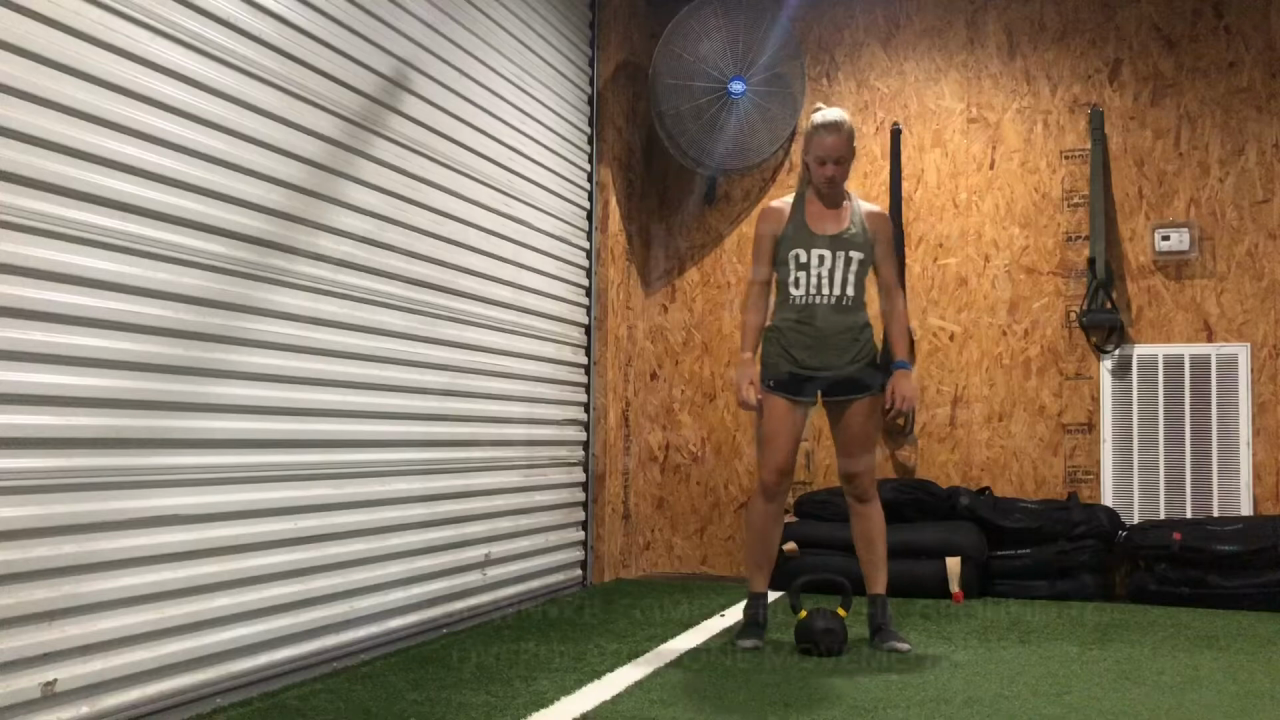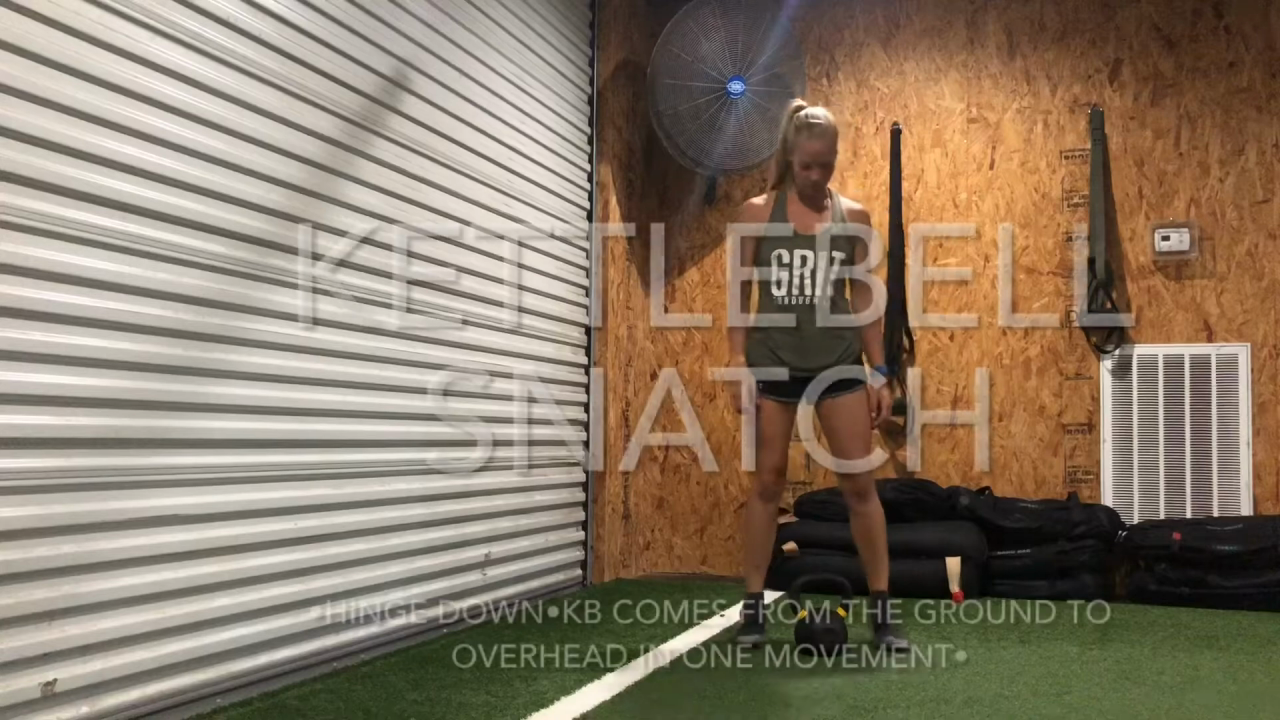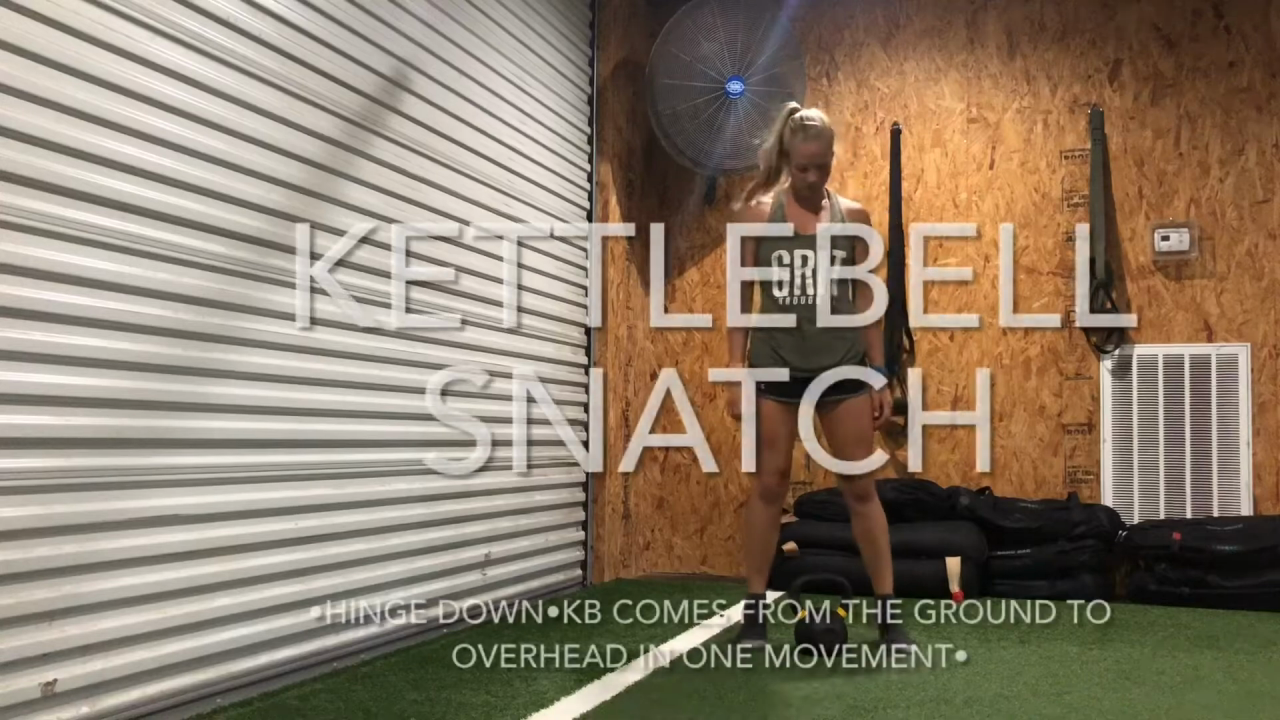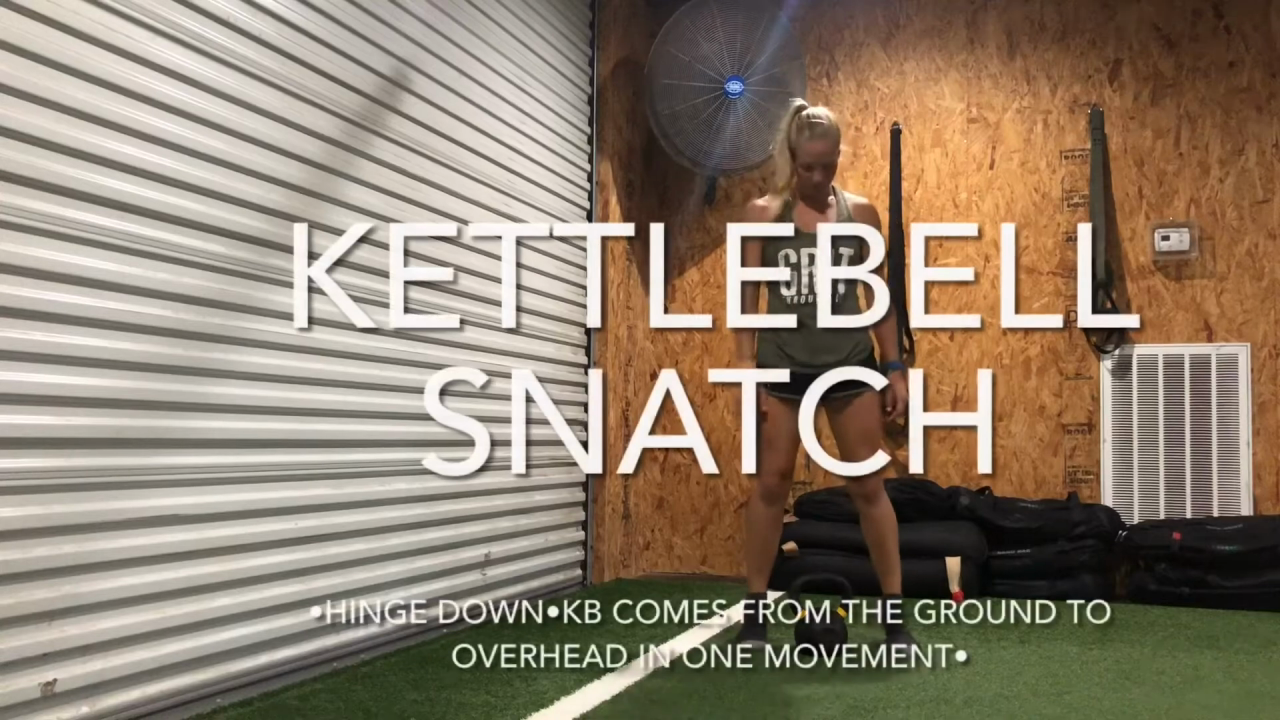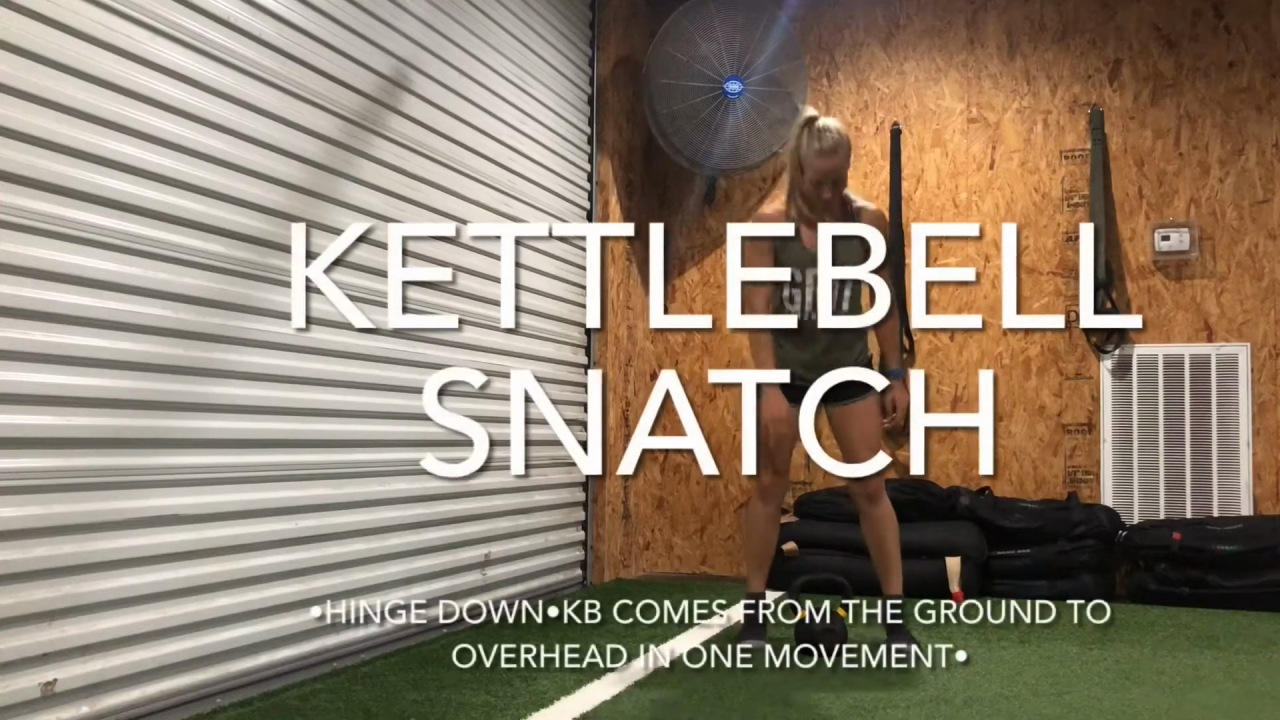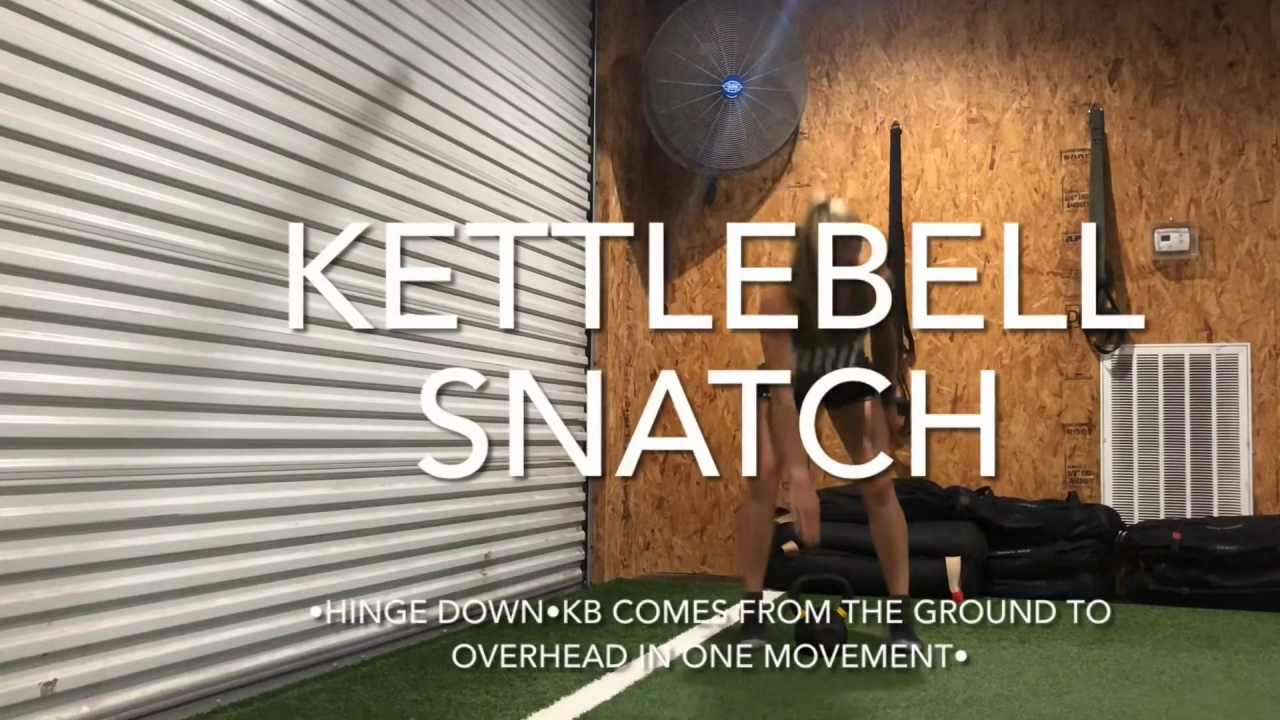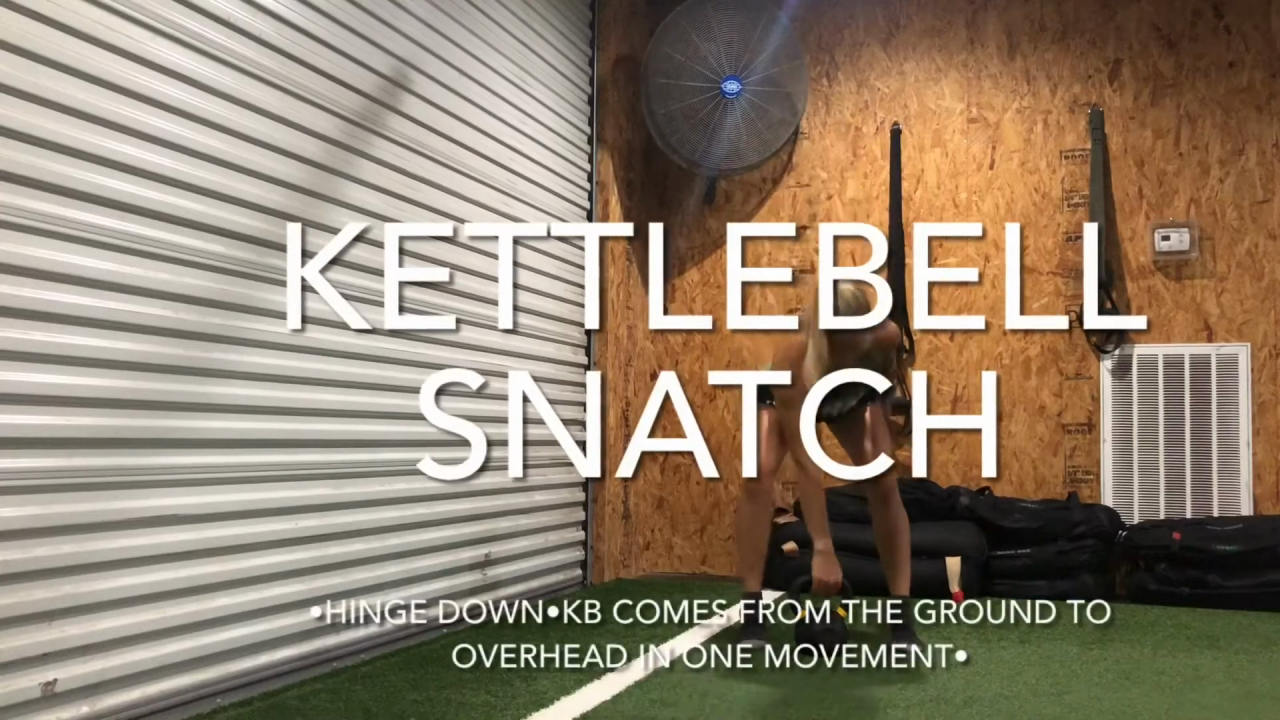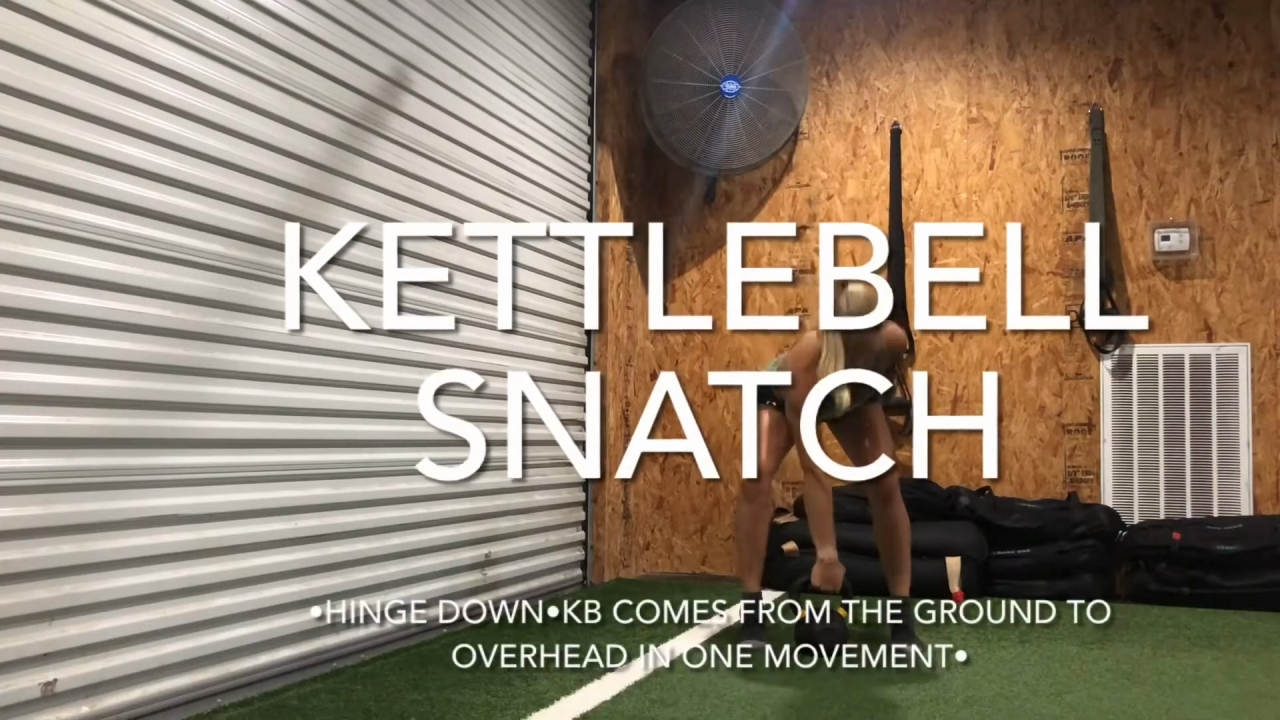
dt=0.2s
person 1, frame 1
left shoulder: (873, 220)
right shoulder: (776, 215)
left elbow: (892, 295)
right elbow: (757, 289)
left wrist: (902, 366)
right wrist: (746, 359)
left hip: (854, 365)
right hip: (786, 362)
left knee: (860, 484)
right knee: (771, 479)
left ankle: (879, 613)
right ankle: (755, 606)
person 1, frame 2
left shoulder: (855, 217)
right shoulder: (757, 212)
left elbow: (863, 298)
right elbow: (740, 292)
left wrist: (879, 371)
right wrist: (738, 361)
left hip: (838, 364)
right hip: (774, 363)
left knee: (859, 482)
right knee: (768, 482)
left ankle: (881, 609)
right ankle: (754, 607)
person 1, frame 3
left shoulder: (854, 216)
right shoulder: (755, 213)
left elbow: (865, 298)
right elbow: (740, 296)
left wrist: (879, 373)
right wrist: (737, 366)
left hip: (842, 365)
right hip: (776, 364)
left knee: (860, 486)
right knee: (770, 485)
left ankle: (888, 612)
right ankle: (755, 610)
person 1, frame 4
left shoulder: (861, 212)
right shoulder: (763, 213)
left elbow: (879, 294)
right elbow: (746, 294)
left wrist: (894, 368)
right wrist: (745, 365)
left hip: (849, 363)
right hip: (782, 363)
left knee: (868, 485)
right knee: (771, 484)
left ankle: (894, 614)
right ankle: (755, 609)
person 1, frame 5
left shoulder: (870, 221)
right shoulder: (769, 223)
left elbow: (885, 302)
right elbow: (757, 308)
left wrist: (895, 374)
right wrist: (768, 387)
left hip: (848, 367)
right hip: (786, 367)
left knee: (870, 487)
right knee: (769, 482)
left ankle: (896, 616)
right ankle: (754, 611)
person 1, frame 6
left shoulder: (875, 280)
right shoulder: (781, 294)
left elbow: (885, 345)
right elbow: (781, 381)
left wrist: (886, 403)
right wrist: (798, 475)
left hip: (848, 377)
right hip: (788, 383)
left knee: (879, 480)
right knee: (762, 473)
left ankle: (900, 614)
right ankle: (753, 612)
person 1, frame 7
left shoulder: (884, 335)
right shoulder: (793, 358)
right elbow: (805, 462)
left wrist: (880, 426)
right wrist: (822, 548)
left hip: (851, 400)
right hip: (786, 399)
left knee: (883, 482)
right knee: (759, 473)
left ankle: (901, 614)
right ankle: (752, 610)
person 1, frame 8
left shoulder: (893, 340)
right shoulder: (805, 363)
right elbow: (813, 471)
left wrist: (878, 427)
right wrist: (826, 554)
left hip: (856, 399)
right hip: (781, 395)
left knee: (885, 484)
right knee: (756, 476)
left ankle: (901, 615)
right ankle: (752, 611)
